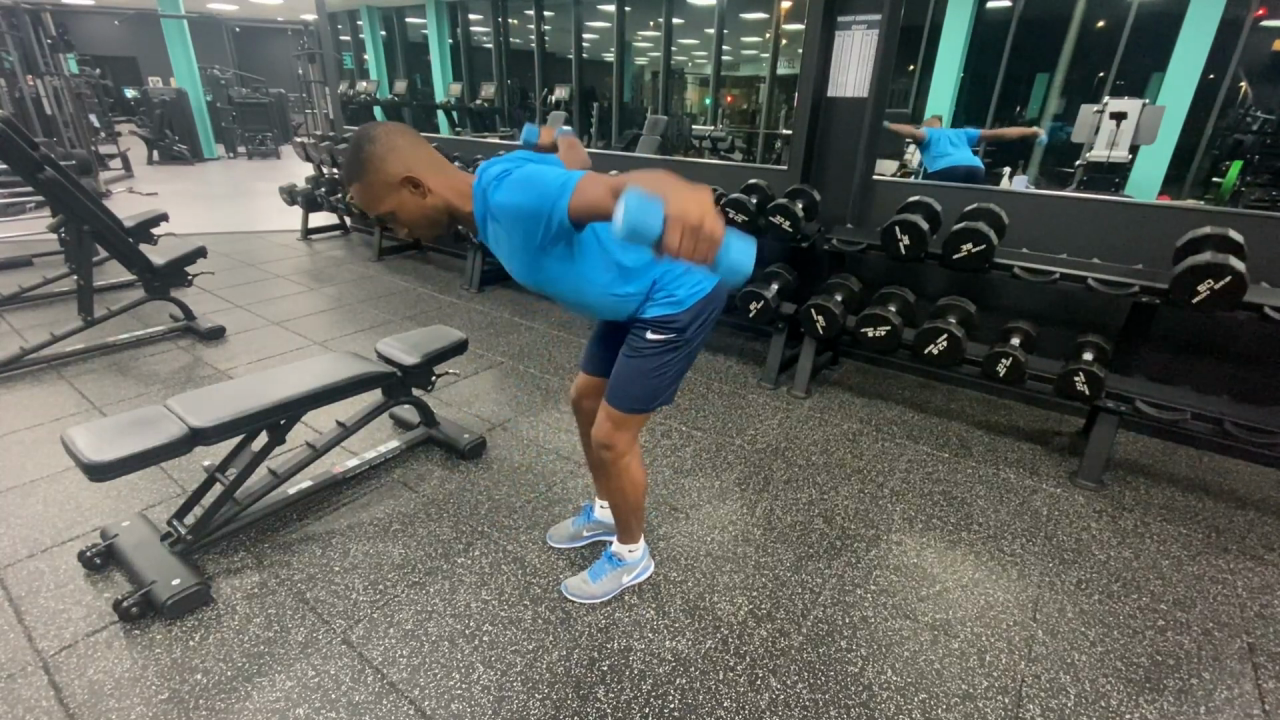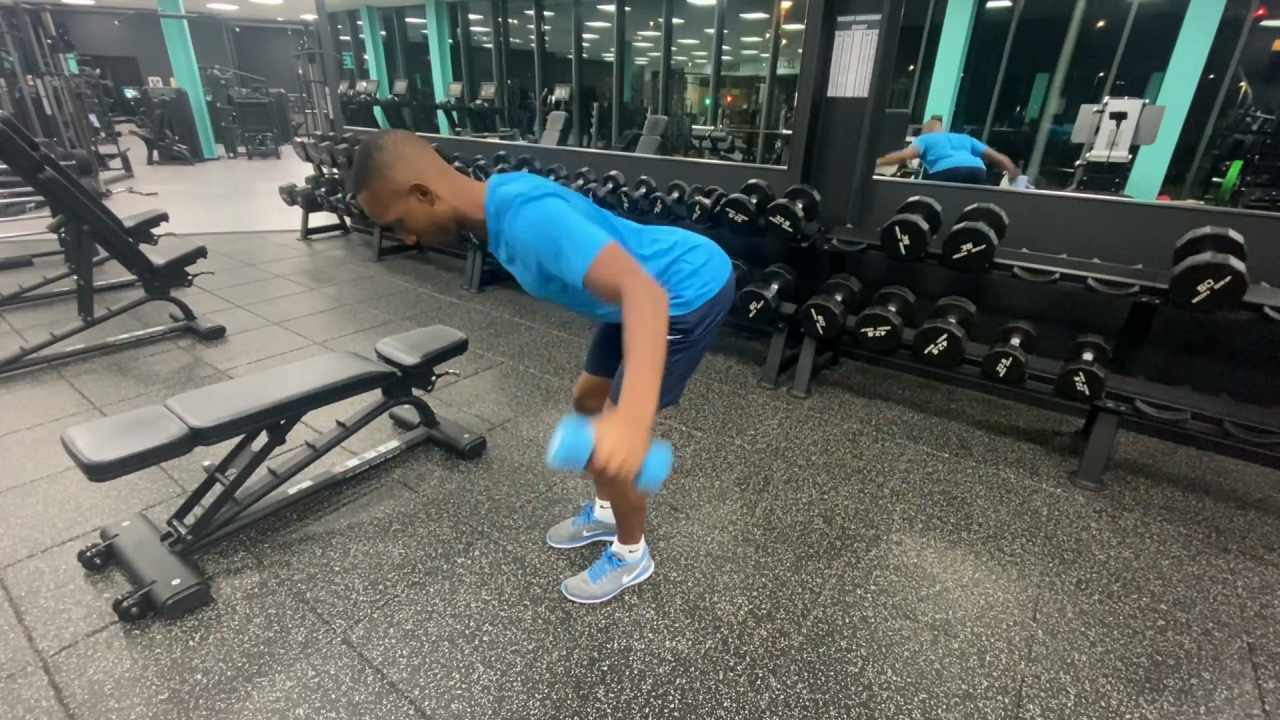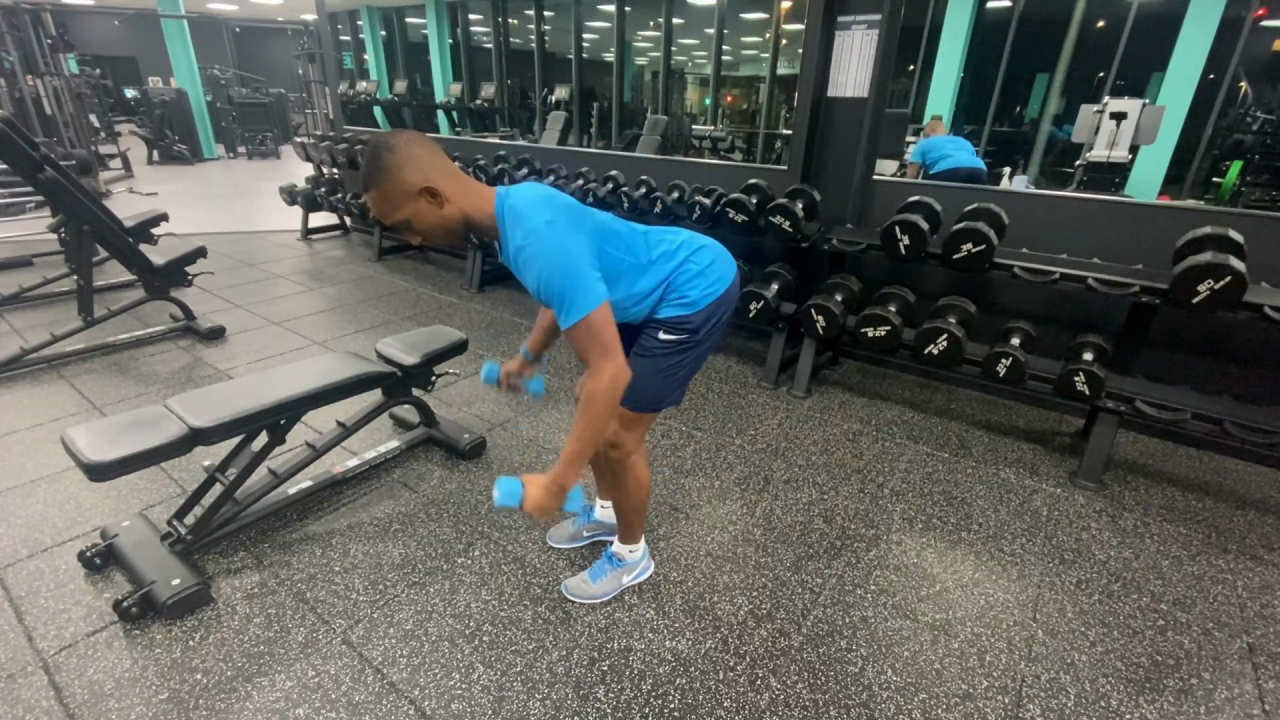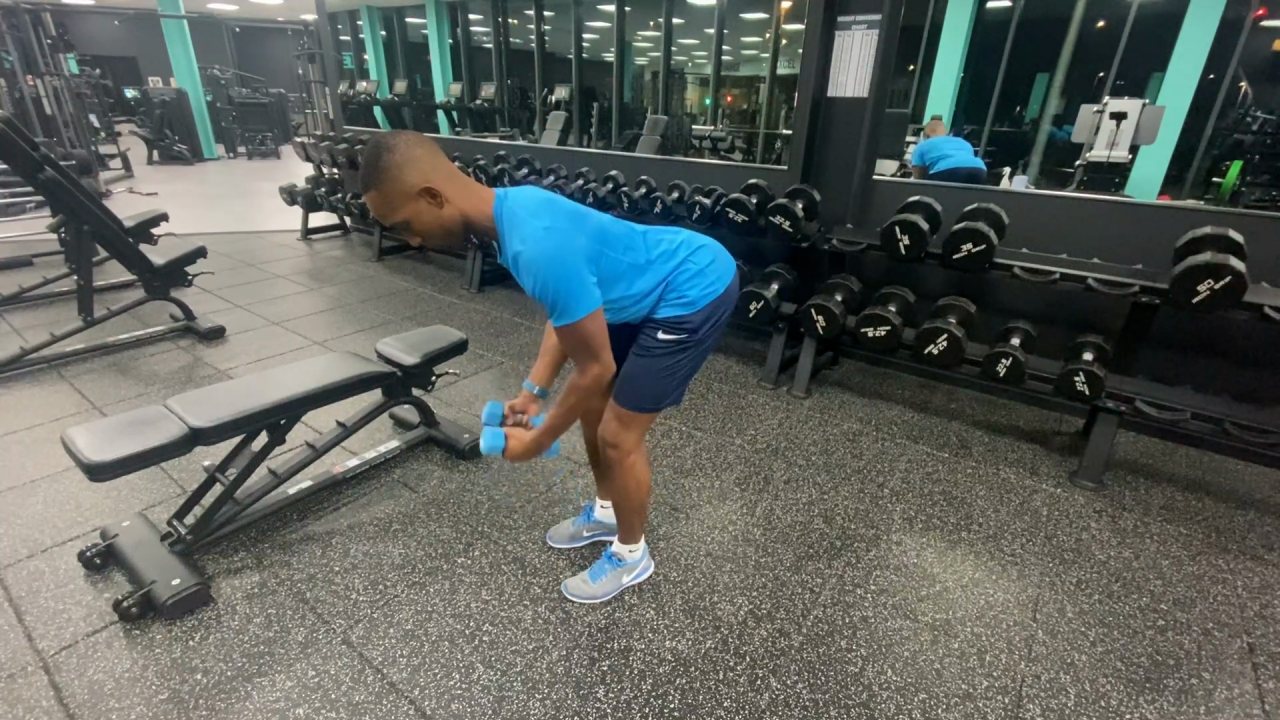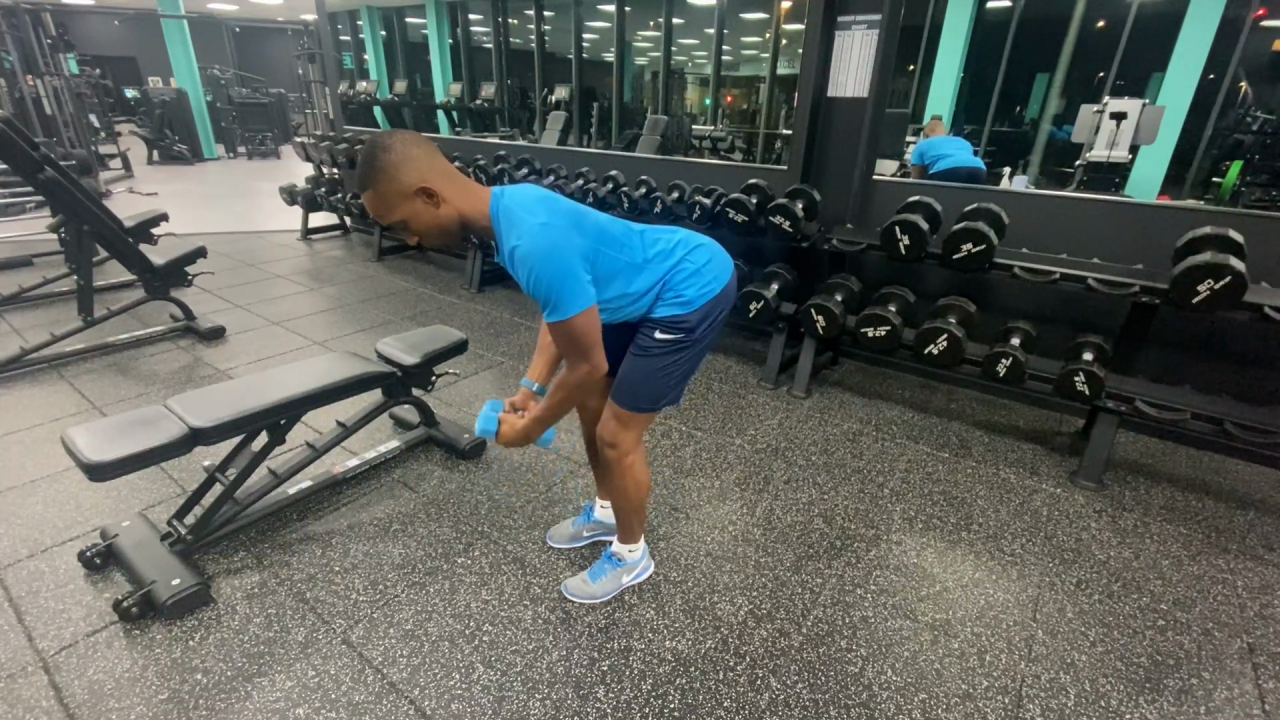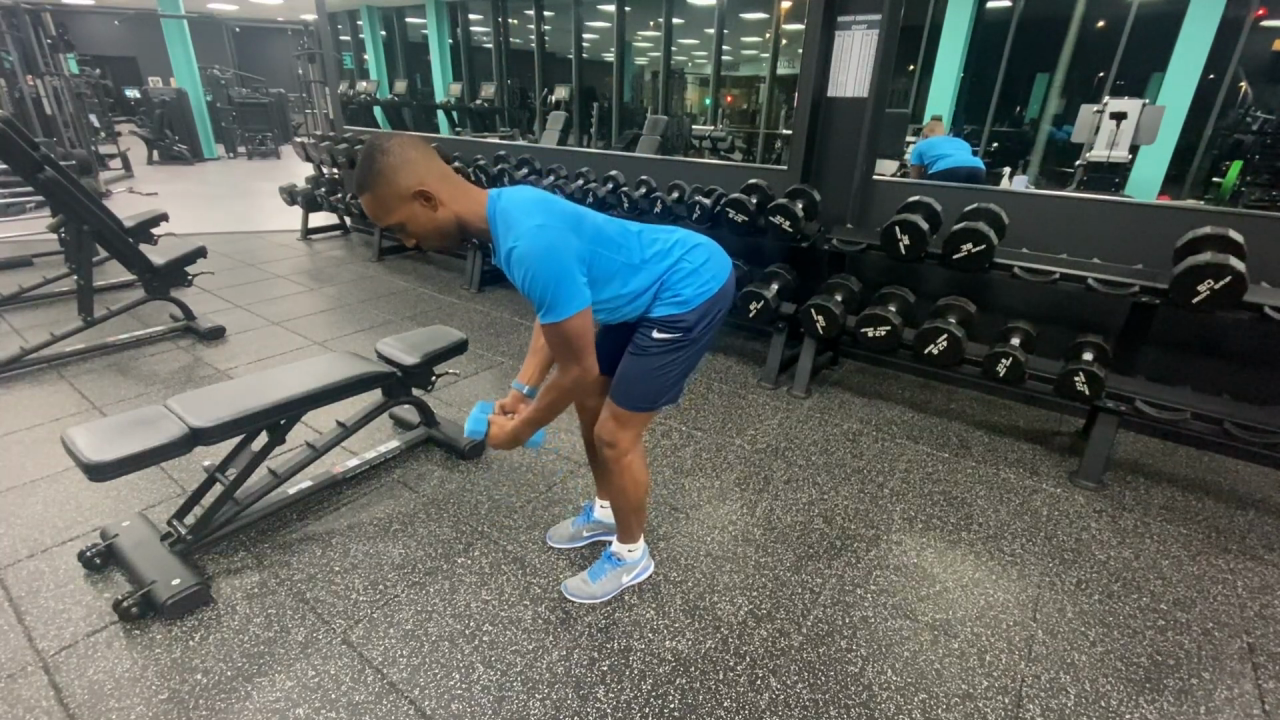
dt=0.3s
person 1, frame 1
left shoulder: (510, 193)
right shoulder: (490, 194)
left elbow: (628, 189)
right elbow: (574, 162)
left wrist: (684, 203)
right wrist: (558, 138)
left hip: (681, 290)
right hip: (640, 291)
left knee: (611, 435)
right knee: (586, 400)
left ankle: (631, 553)
right ankle: (605, 511)
person 1, frame 2
left shoulder: (523, 214)
right shoulder: (501, 199)
left elbow: (643, 293)
left wrist: (633, 419)
left hip: (690, 290)
right hip: (660, 283)
left knee: (604, 415)
right knee: (588, 398)
left ankle: (631, 554)
right ankle: (606, 512)
person 1, frame 3
left shoulder: (537, 238)
right shoulder: (512, 206)
left elbow: (611, 371)
left wrist: (555, 482)
right wrist: (528, 356)
left hip: (695, 292)
right hip: (658, 285)
left knee: (617, 435)
right knee: (590, 400)
left ankle: (630, 555)
right ankle: (606, 512)
person 1, frame 4
left shoulder: (538, 245)
right shoulder: (512, 209)
left elbow: (595, 368)
right elbow: (567, 310)
left wrist: (536, 443)
right wrist: (533, 390)
left hip: (694, 291)
right hip: (655, 285)
left knee: (618, 434)
right knee: (592, 406)
left ankle: (631, 554)
right ankle: (605, 512)
person 1, frame 5
left shoulder: (534, 242)
right shoulder: (510, 207)
left elbow: (588, 364)
right elbow: (562, 307)
left wrist: (529, 430)
right wrist: (531, 388)
left hip: (691, 290)
right hip: (654, 284)
left knee: (617, 434)
right knee: (590, 403)
left ankle: (631, 554)
right ankle: (606, 512)
person 1, frame 6
left shoulder: (531, 243)
right shoulder: (506, 208)
left elbow: (579, 367)
right elbow: (554, 312)
left wrist: (519, 430)
right wrist: (522, 390)
left hip: (690, 290)
right hip: (652, 283)
left knee: (615, 433)
right knee: (589, 401)
left ankle: (631, 554)
right ankle: (606, 512)
